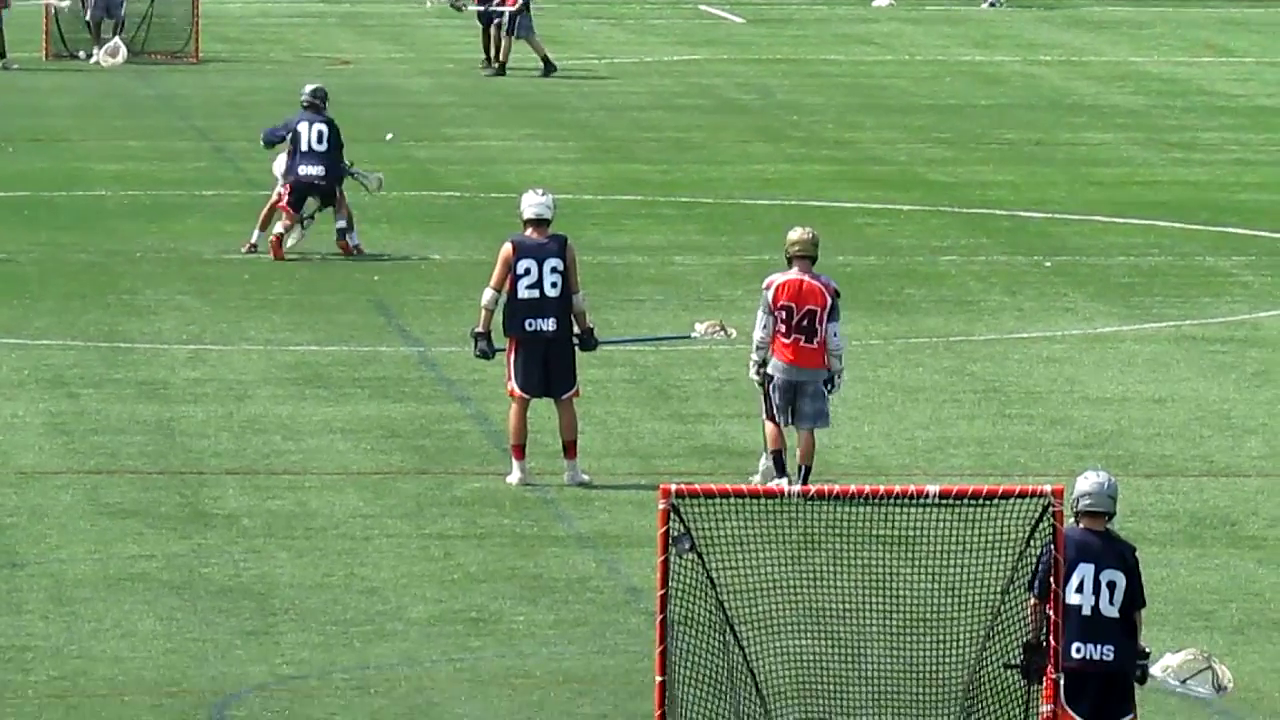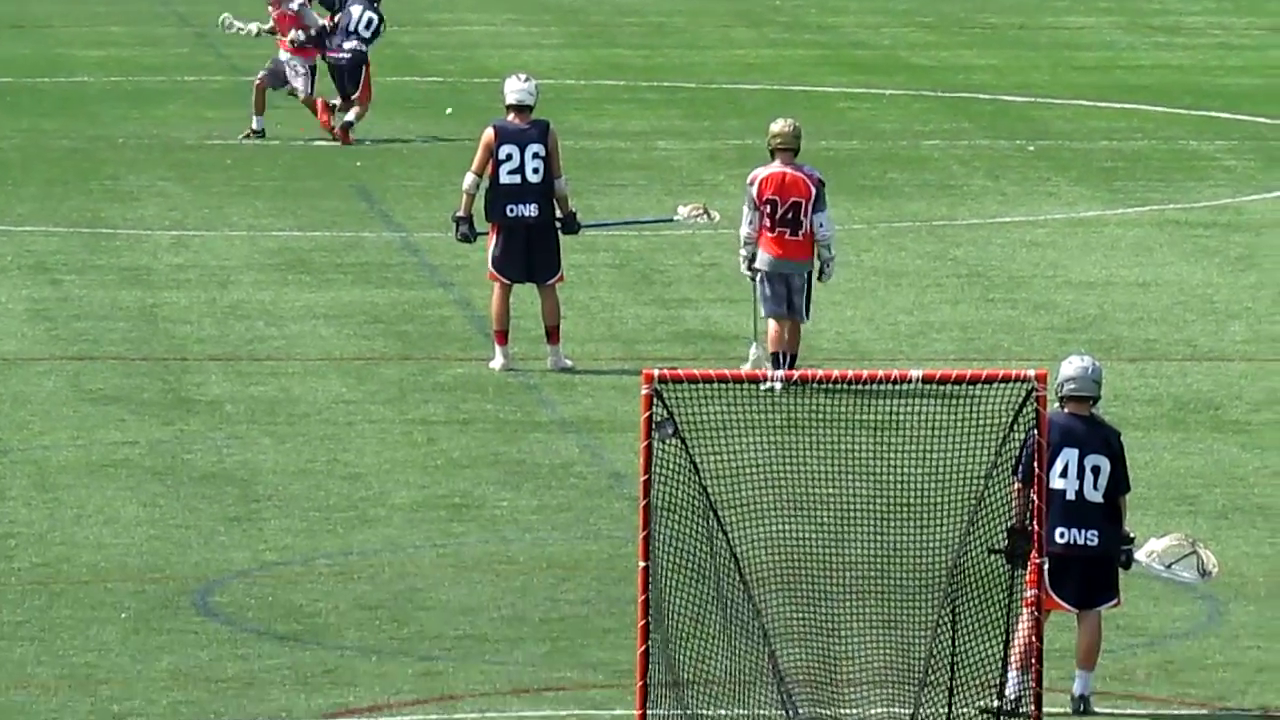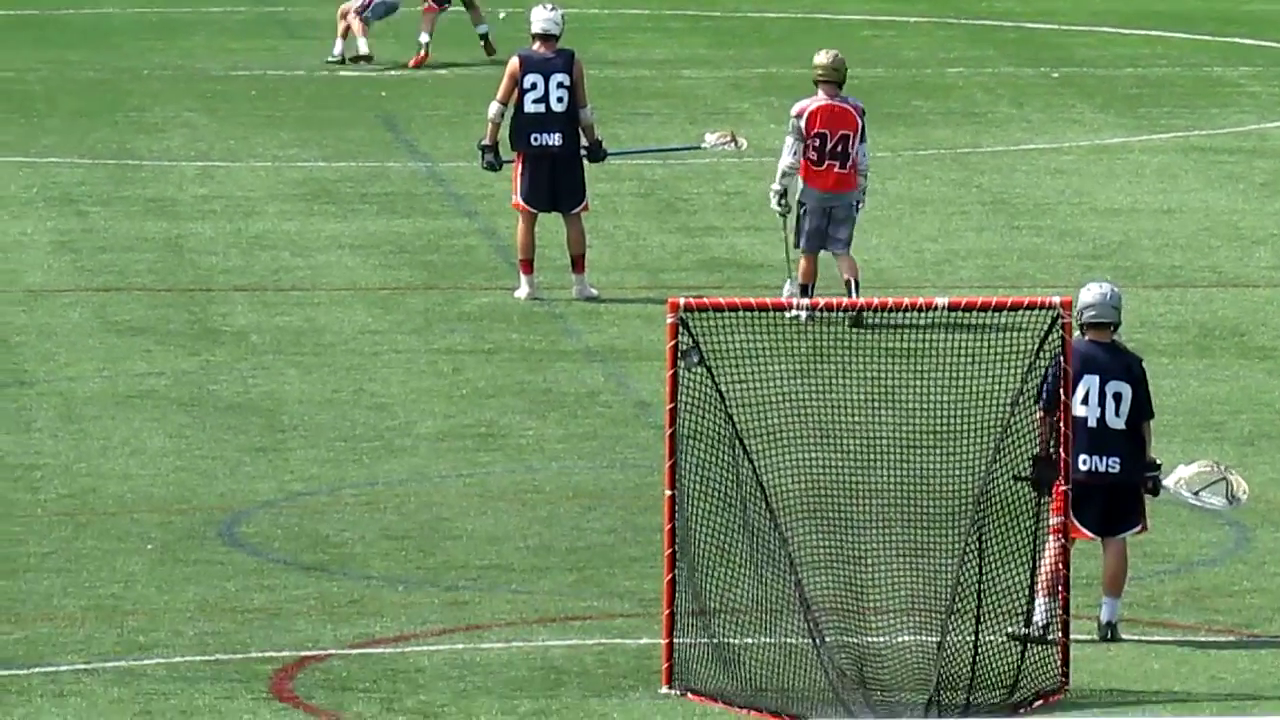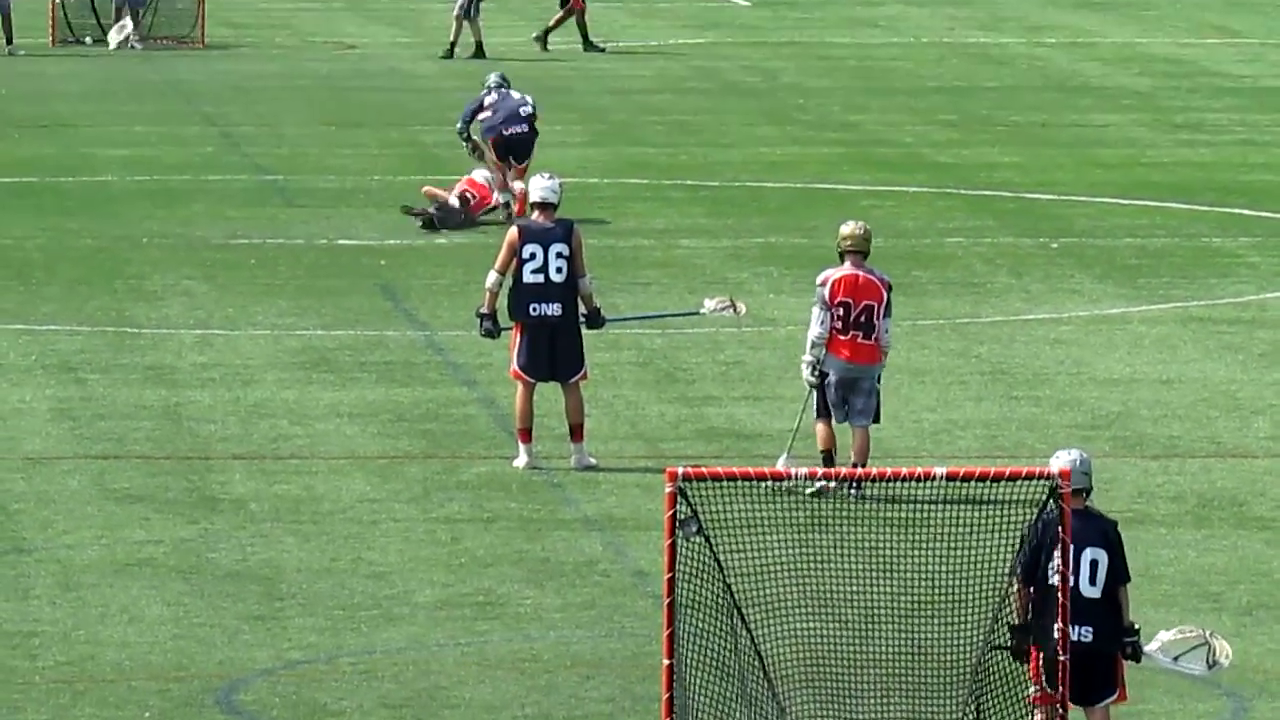
dt=0.4s
person 1, frame 1
left shoulder: (1059, 543)
right shoulder: (1125, 552)
left elbow: (1038, 600)
right elbow: (1136, 609)
left wrist: (1033, 642)
right wrist: (1138, 652)
left hip: (1067, 653)
right hip: (1114, 656)
person 1, frame 2
left shoulder: (1044, 428)
right shoulder: (1110, 437)
left elbow: (1022, 485)
right elbow: (1120, 494)
left wrist: (1018, 525)
right wrist: (1122, 535)
left hip: (1050, 537)
right hip: (1097, 539)
left knee: (1031, 614)
right knee: (1090, 613)
left ankle: (1014, 688)
right ankle: (1082, 692)
person 1, frame 3
left shoulder: (1067, 356)
right shoulder: (1131, 363)
left elbow: (1046, 413)
right elbow: (1143, 421)
left wrist: (1043, 454)
right wrist: (1147, 462)
left hip: (1074, 464)
right hip: (1121, 467)
left knee: (1058, 540)
right knee: (1115, 539)
left ankle: (1041, 617)
right ankle: (1109, 620)
person 1, frame 4
left shoulder: (1042, 525)
right shoulder: (1106, 528)
left elbow: (1023, 584)
right elbow: (1121, 585)
left wrist: (1020, 625)
right wrist: (1128, 629)
left hip: (1049, 634)
right hip: (1099, 634)
person 2, frame 1
left shoulder: (511, 247)
right shoulder: (565, 248)
left elbow: (492, 293)
right elbow: (575, 296)
left wrist: (482, 333)
right wrist: (585, 331)
left hip: (523, 334)
right hip: (558, 334)
left knee: (520, 401)
right knee: (565, 401)
left ankle: (518, 470)
right ankle: (572, 470)
person 2, frame 2
left shoulder: (493, 133)
right shoulder: (547, 133)
left elbow: (473, 178)
right elbow: (558, 181)
left wrist: (464, 217)
right wrist: (568, 215)
left hip: (505, 220)
right hip: (541, 220)
left knee: (502, 287)
right knee: (548, 287)
left ankle: (501, 355)
right ankle: (555, 355)
person 2, frame 3
left shoulder: (518, 62)
right shoulder: (572, 63)
left elbow: (498, 107)
right elbow: (583, 110)
left wrist: (489, 145)
right wrist: (593, 144)
left hip: (530, 149)
right hip: (565, 148)
left knee: (527, 216)
right knee: (573, 216)
left ankle: (526, 284)
right ankle: (580, 283)
person 2, frame 4
left shoulder: (517, 231)
right shoulder: (571, 232)
left elbow: (497, 276)
right elbow: (581, 280)
left wrist: (487, 313)
right wrist: (592, 311)
left hip: (529, 318)
right hip: (563, 318)
left knee: (525, 385)
right knee: (571, 385)
left ankle: (525, 453)
right ankle: (578, 453)
person 3, frame 1
left shoulder: (774, 283)
right shoulder: (827, 289)
left elbow: (762, 330)
right elbow: (834, 337)
left wrist: (756, 361)
right wrist: (836, 370)
left hip: (781, 366)
right hip: (813, 370)
left knee: (772, 420)
right knee: (806, 428)
left ankle: (780, 474)
right ankle: (802, 484)
person 3, frame 2
left shoulder: (758, 178)
right shoulder: (812, 179)
left elbow: (749, 226)
right elbow: (822, 226)
left wrist: (747, 257)
right wrist: (826, 259)
left hip: (769, 259)
right hip: (801, 261)
left knee: (775, 319)
right knee: (793, 320)
left ankle: (778, 373)
right ankle: (789, 372)
person 3, frame 3
left shoulder: (803, 110)
right shoulder: (855, 111)
left elbow: (791, 157)
right elbow: (862, 157)
left wrist: (779, 190)
right wrist: (861, 188)
left hip: (813, 192)
right hip: (845, 194)
left knee: (809, 251)
right knee: (842, 251)
right ankle: (854, 300)
person 3, frame 4
left shoulder: (829, 279)
right shoulder: (881, 283)
left elbow: (818, 328)
right elbow: (885, 332)
left wrist: (809, 362)
right wrist: (880, 361)
left hip: (836, 362)
right hip: (868, 365)
left knee: (824, 418)
right knee: (861, 424)
right ankle: (856, 482)
